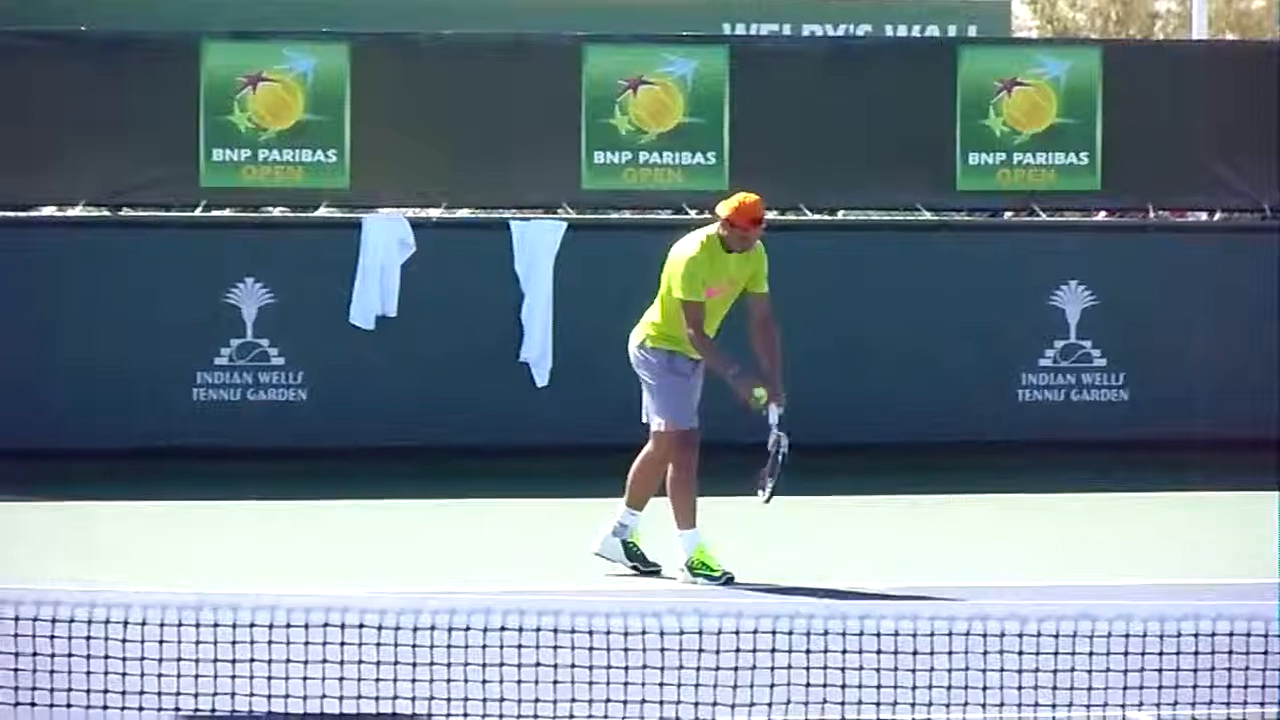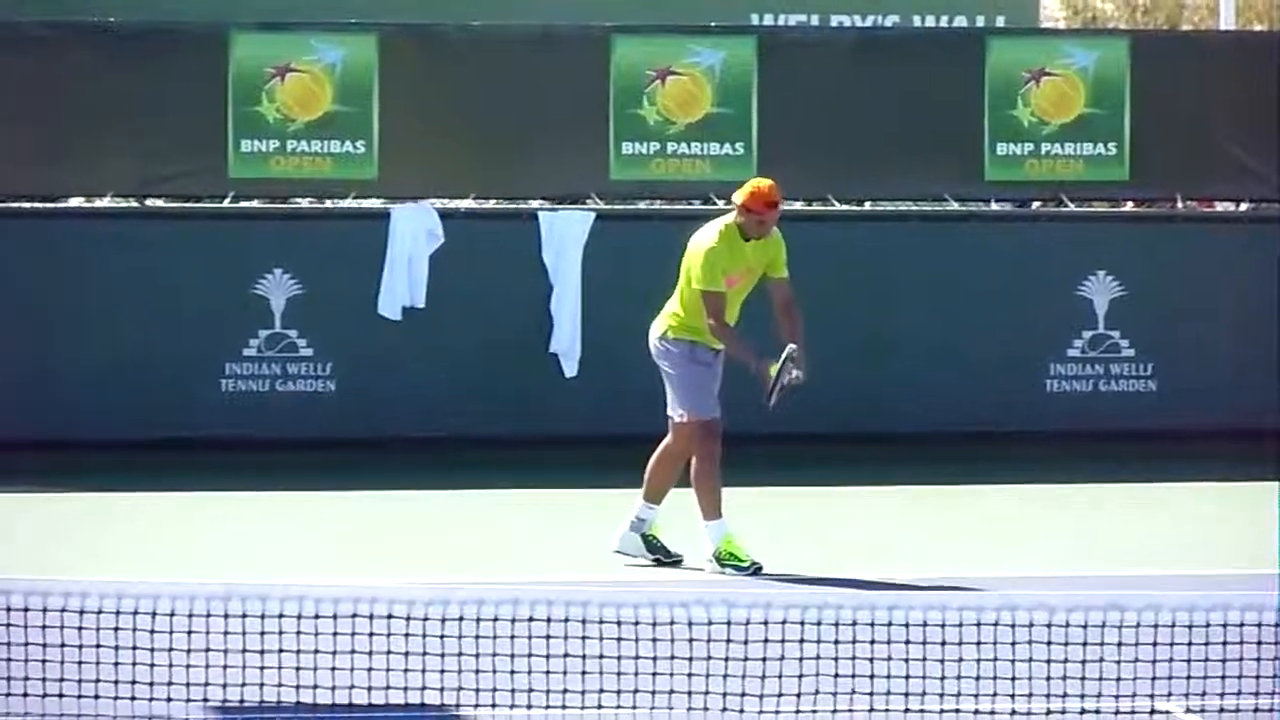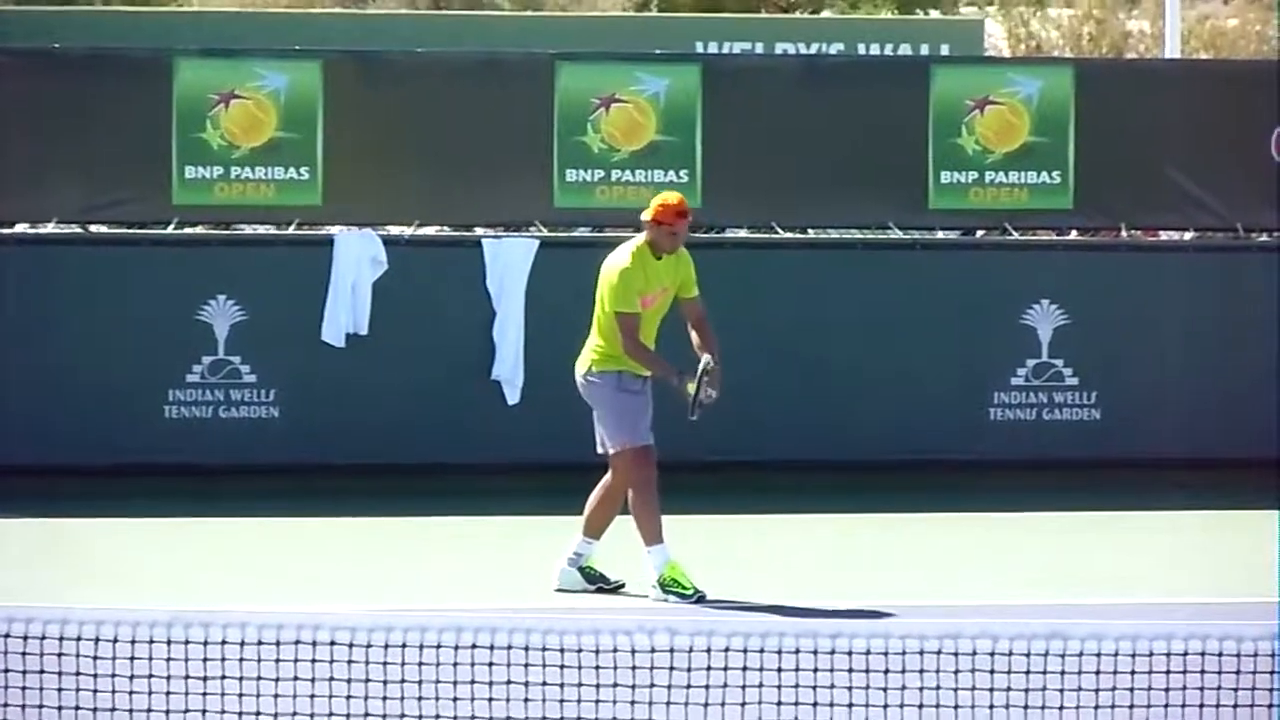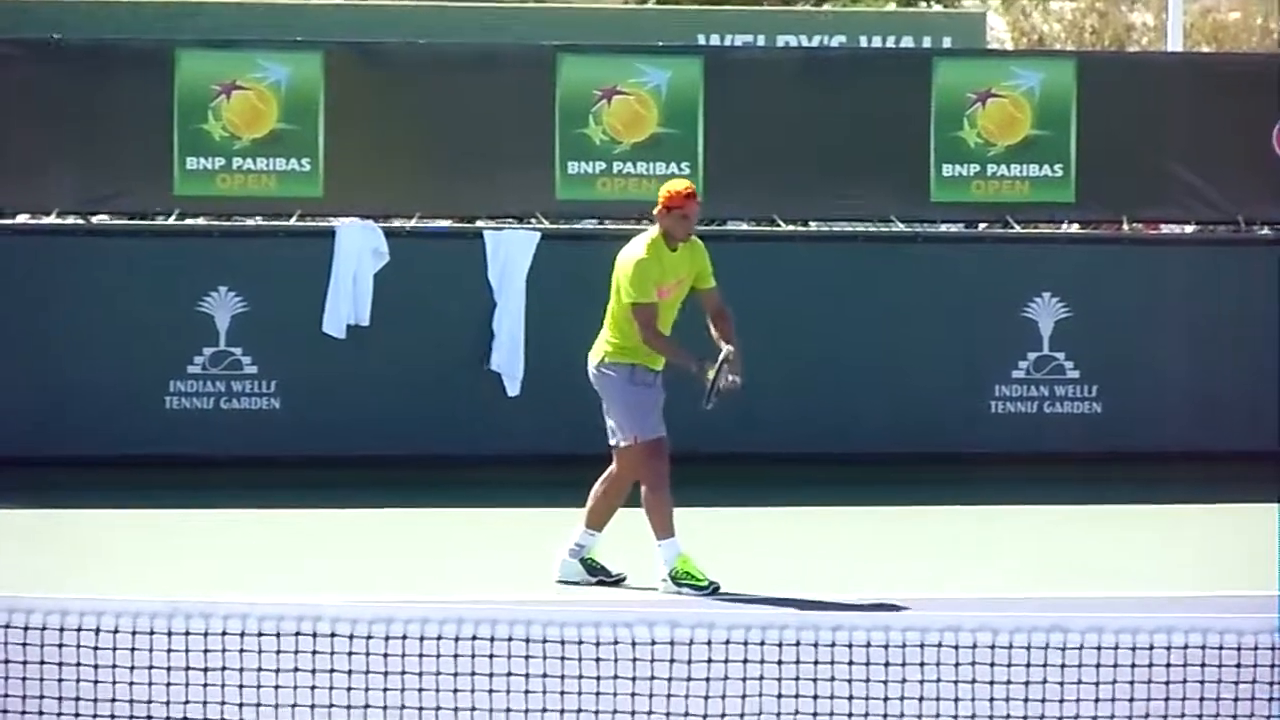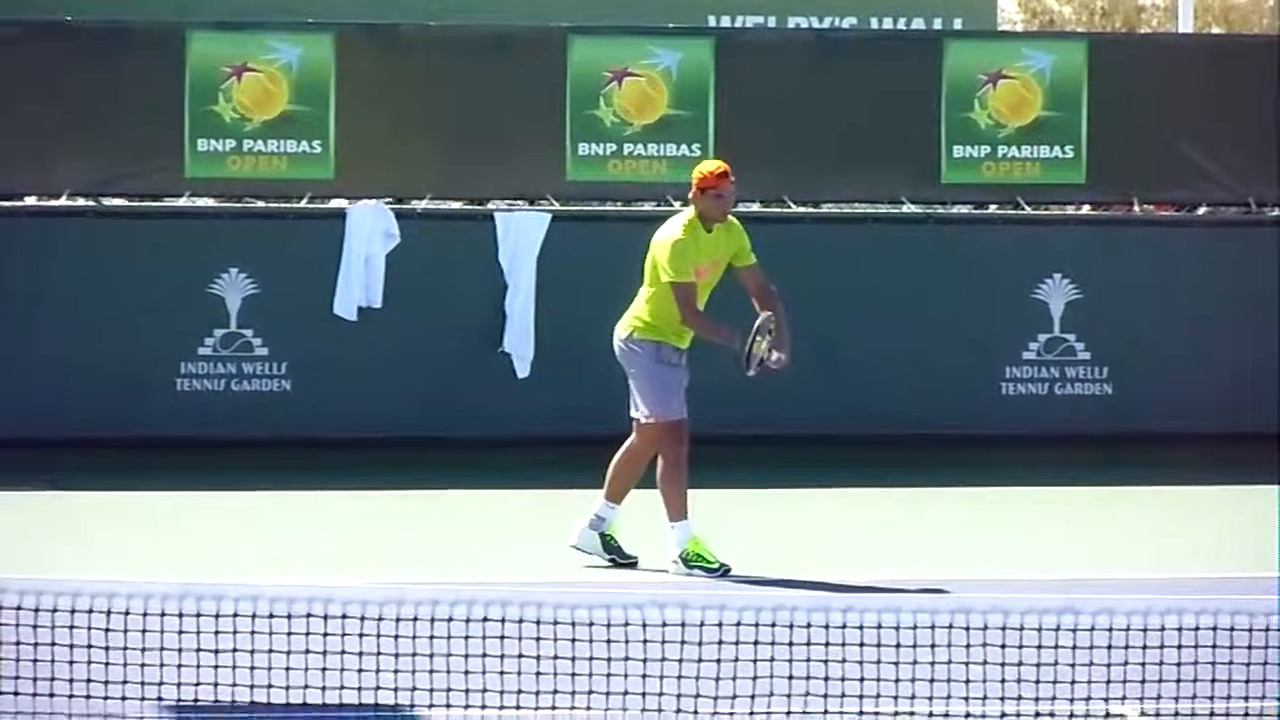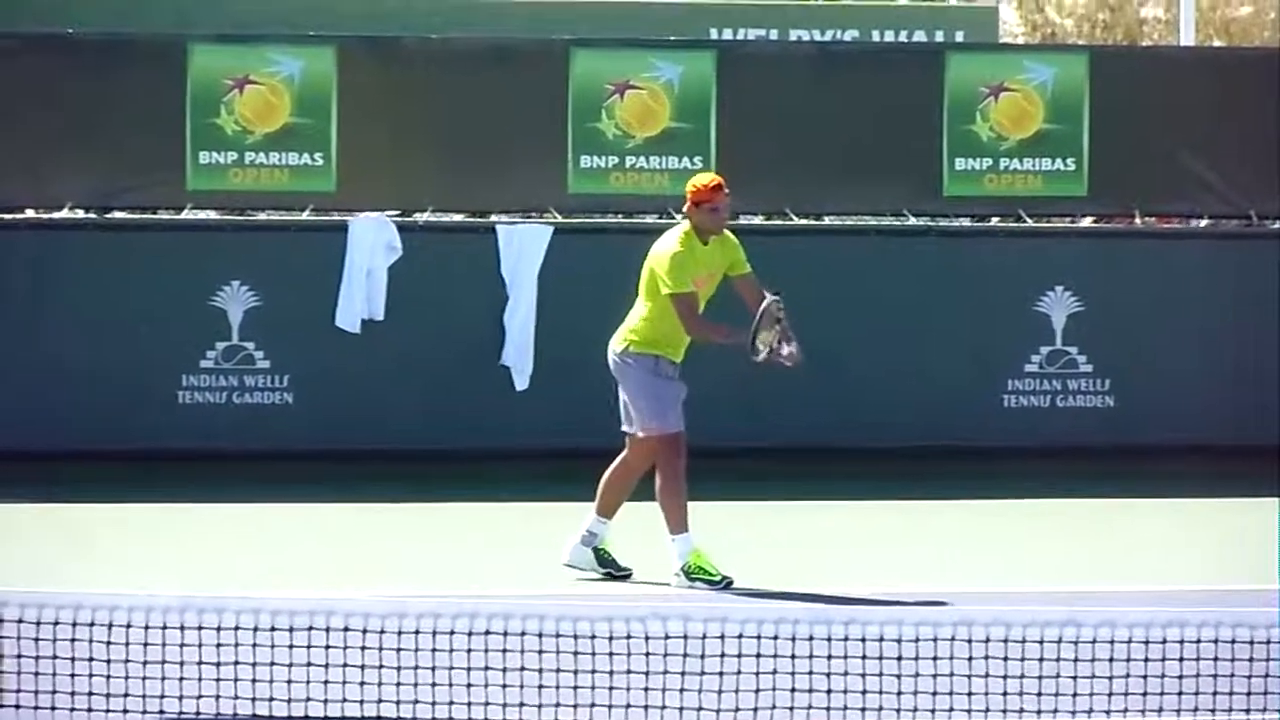
dt=0.4s
person 1, frame 1
left shoulder: (755, 254)
right shoulder: (691, 256)
left elbow: (762, 319)
right elbow: (694, 331)
left wrist: (773, 378)
right wrist: (735, 376)
left hip: (690, 354)
right hip: (660, 348)
left knee: (661, 446)
right knee: (683, 446)
left ankle: (618, 535)
right ankle: (692, 554)
person 1, frame 2
left shoulder: (771, 240)
right shoulder: (710, 246)
left elbow: (784, 302)
right elbow: (715, 321)
left wrist: (796, 353)
right wrist: (757, 363)
left hip: (707, 345)
right hip: (680, 340)
left knee: (681, 440)
right knee: (706, 437)
left ankle: (637, 530)
right ankle: (719, 545)
person 1, frame 3
left shoulder: (680, 260)
right shoulder: (623, 268)
left elbow: (696, 320)
right elbow: (630, 343)
left wrist: (710, 363)
right wrist: (677, 379)
left hip: (632, 374)
right hip: (608, 372)
left knee: (622, 474)
right knee: (642, 466)
left ankle: (575, 565)
right ankle: (662, 572)
person 1, frame 4
left shoulder: (695, 251)
right shoulder: (639, 259)
left elbow: (716, 310)
right elbow: (649, 333)
left wrist: (729, 352)
right wrist: (695, 366)
left hip: (644, 367)
right hip: (620, 364)
left knee: (626, 466)
right knee: (654, 460)
left ankle: (576, 556)
right ankle: (674, 565)
person 1, frame 5
left shoulder: (732, 231)
right shoulder: (676, 239)
left elbow: (761, 289)
right elbow: (688, 314)
left wrist: (779, 337)
right wrist: (738, 342)
left hip: (668, 344)
right hip: (646, 340)
left knee: (645, 440)
right knee: (674, 438)
left ankle: (595, 527)
right ankle: (685, 547)
person 1, frame 6
left shoulder: (725, 243)
right shoulder: (673, 253)
left elbow: (757, 298)
right elbow: (693, 324)
right wrist: (747, 338)
left hip: (659, 357)
right hip: (641, 354)
left knee: (638, 455)
right knee: (671, 451)
left ankle: (587, 543)
right ankle: (687, 560)
